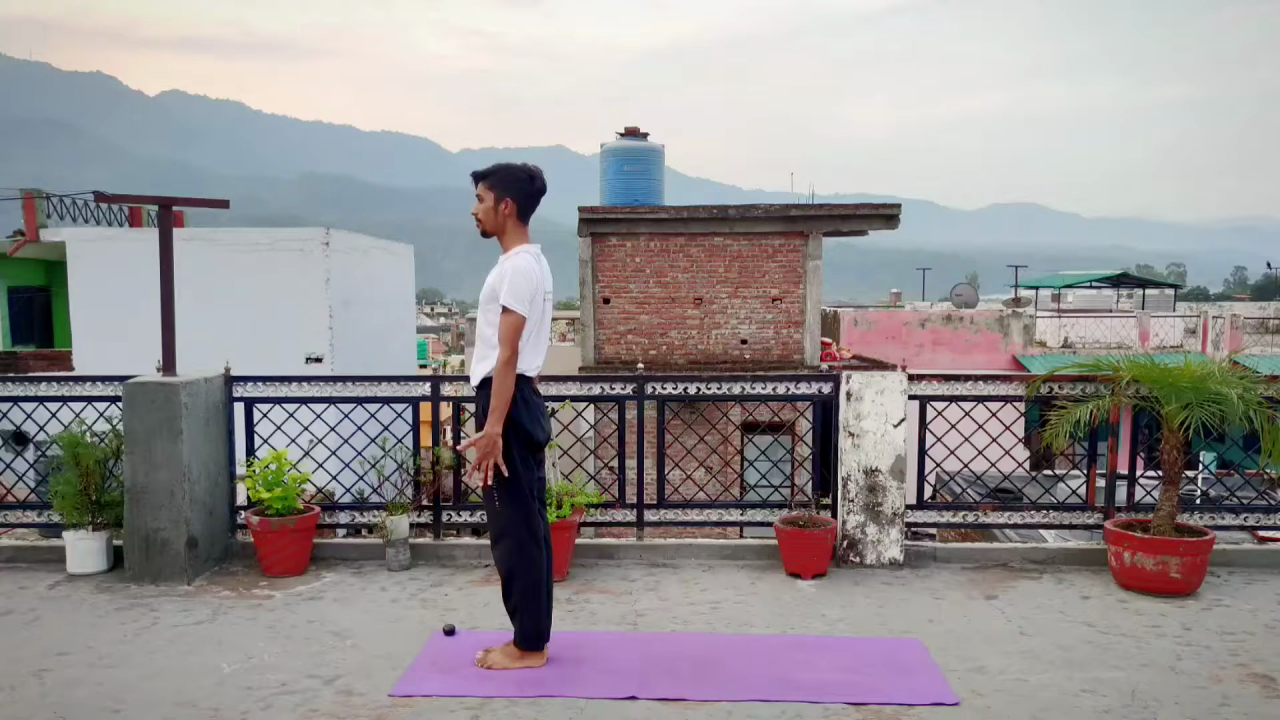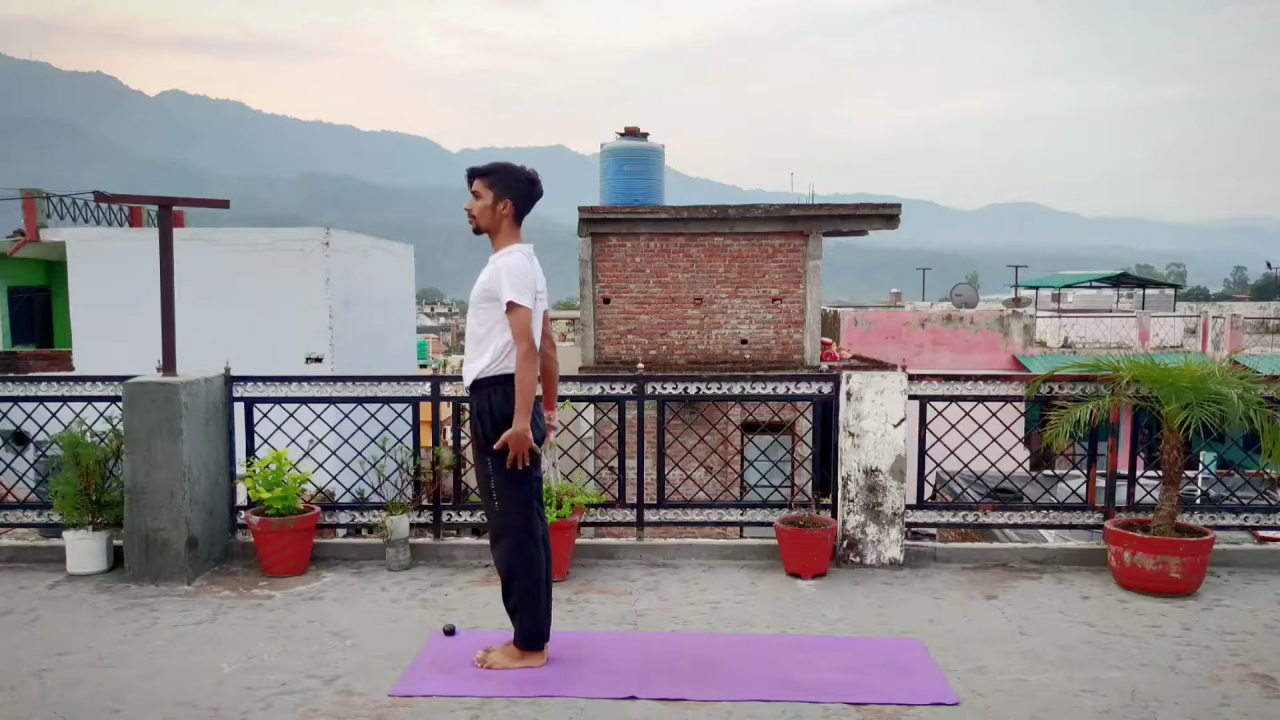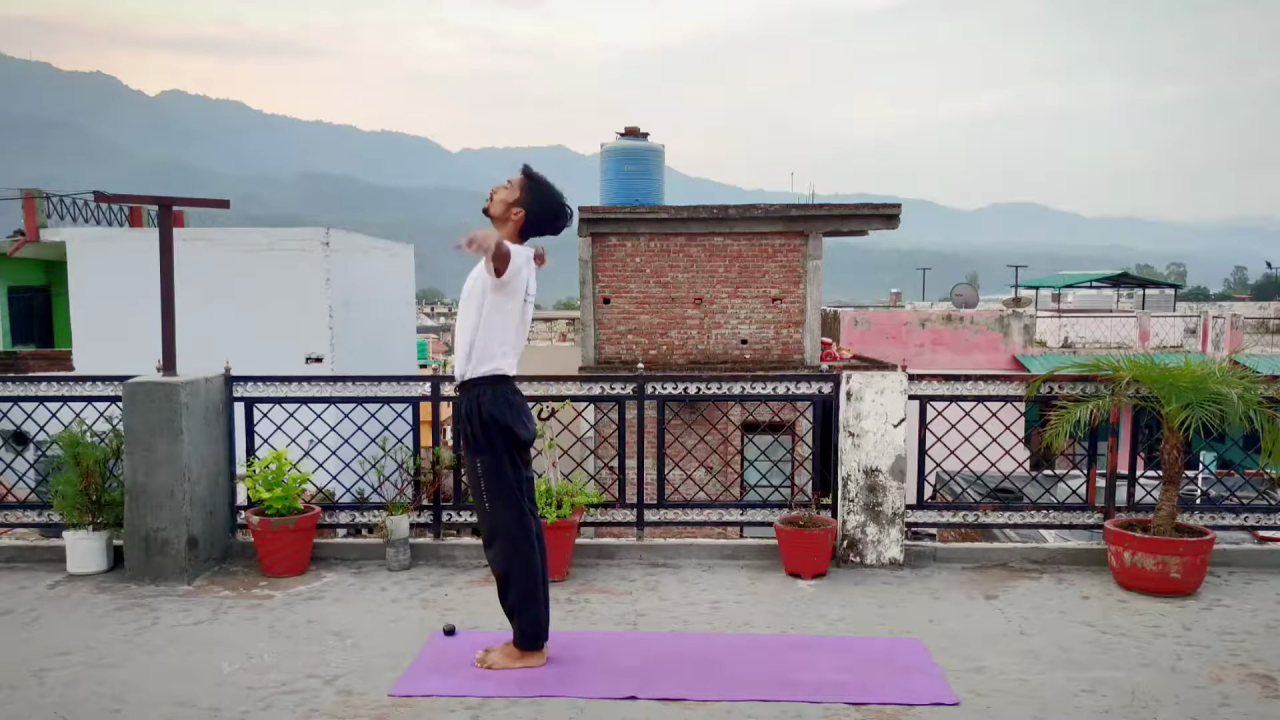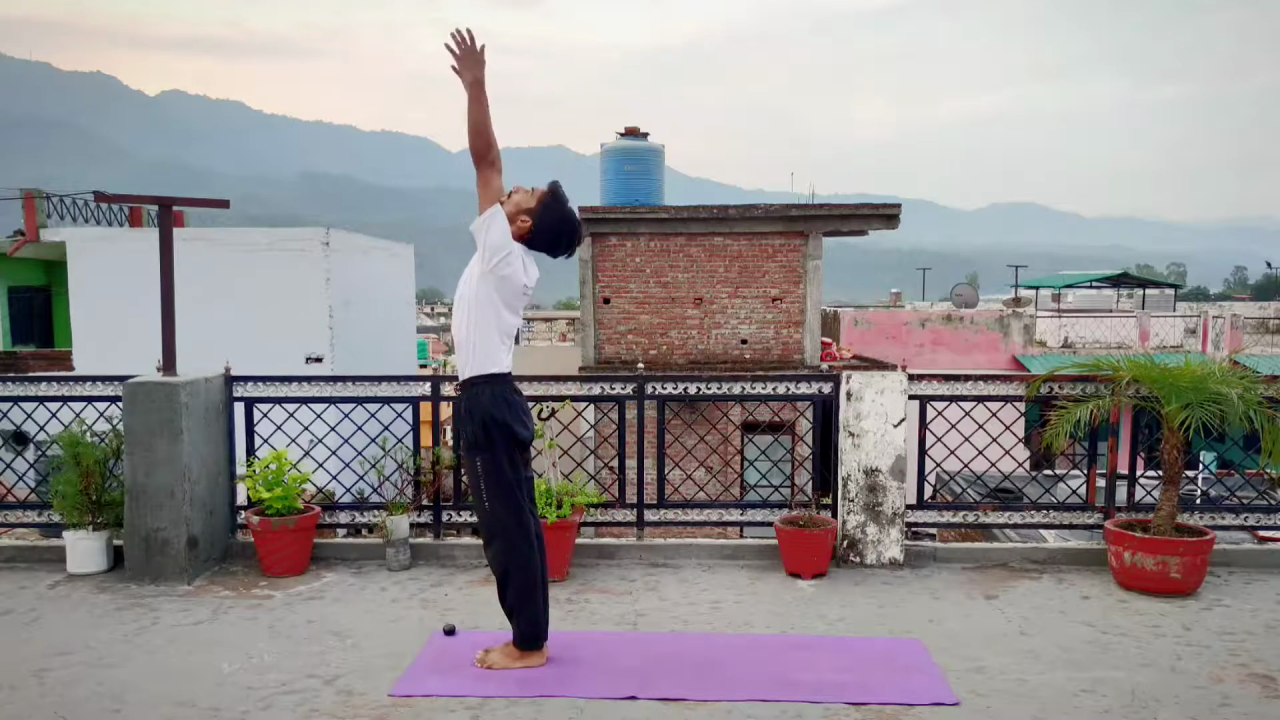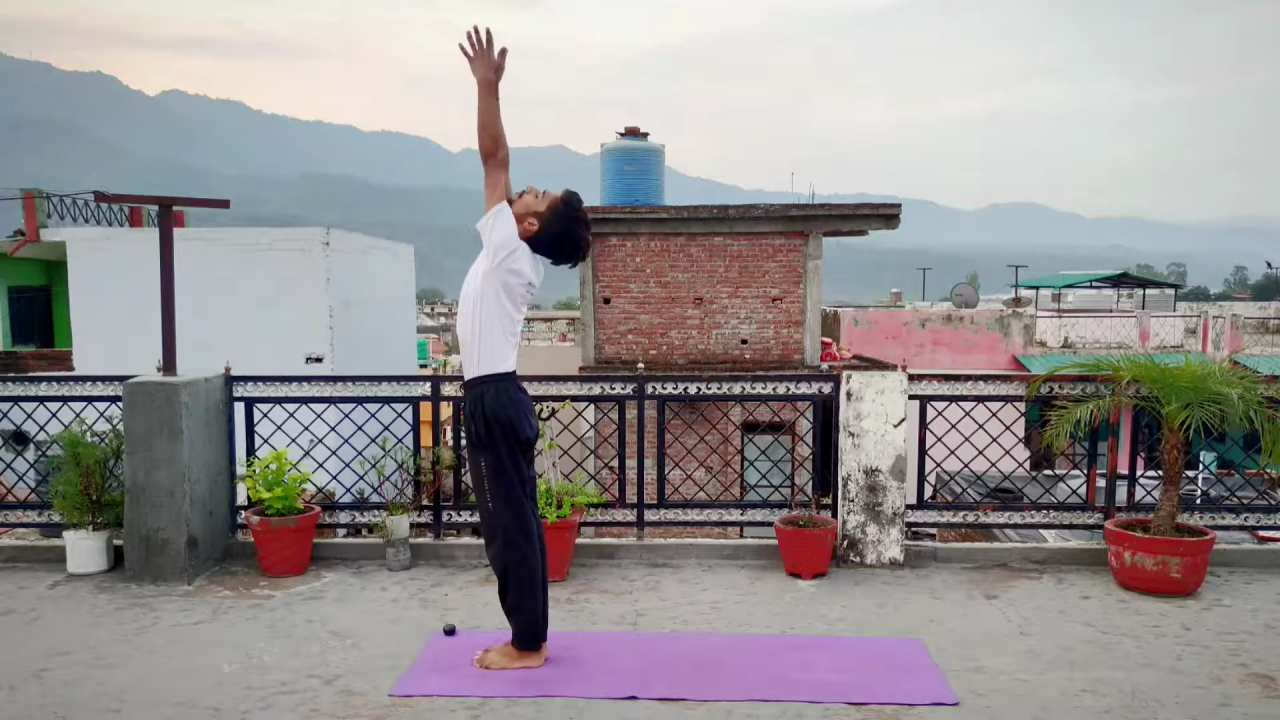
dt=0.4s
person 1, frame 1
left shoulder: (516, 267)
right shoulder: (531, 262)
left elbow: (508, 353)
left wrist: (493, 427)
left hip: (508, 404)
right hip: (521, 401)
left knee: (514, 528)
right knee: (526, 525)
left ankle: (528, 646)
right ankle: (532, 637)
person 1, frame 2
left shoulder: (508, 264)
right shoulder: (522, 263)
left elbow: (525, 347)
right elbow: (546, 345)
left wrist: (521, 420)
right wrist: (549, 408)
left hip: (499, 401)
right hip: (507, 402)
left knee: (512, 525)
right knee: (524, 524)
left ankle: (528, 645)
right ankle: (531, 635)
person 1, frame 3
left shoulder: (509, 255)
right shoulder: (519, 256)
left elbow: (501, 252)
left wrist: (490, 240)
left hip: (488, 400)
right hip: (497, 400)
left knee: (507, 524)
right knee: (517, 521)
left ankle: (528, 644)
right ankle: (531, 635)
person 1, frame 4
left shoulder: (501, 251)
right shoulder: (516, 259)
left elbow: (485, 163)
right elbow: (493, 166)
left wrist: (475, 83)
right wrist: (476, 86)
left hip: (485, 401)
right hip: (496, 399)
left knee: (506, 525)
right knee: (515, 522)
left ankle: (527, 644)
right ankle: (530, 634)
person 1, frame 5
left shoulder: (507, 250)
right shoulder: (519, 258)
left elbow: (493, 157)
right elbow: (499, 161)
left wrist: (486, 83)
right wrist: (489, 83)
left hip: (490, 400)
right hip: (500, 397)
left knee: (508, 525)
right knee: (515, 523)
left ankle: (527, 646)
right ankle: (529, 636)
